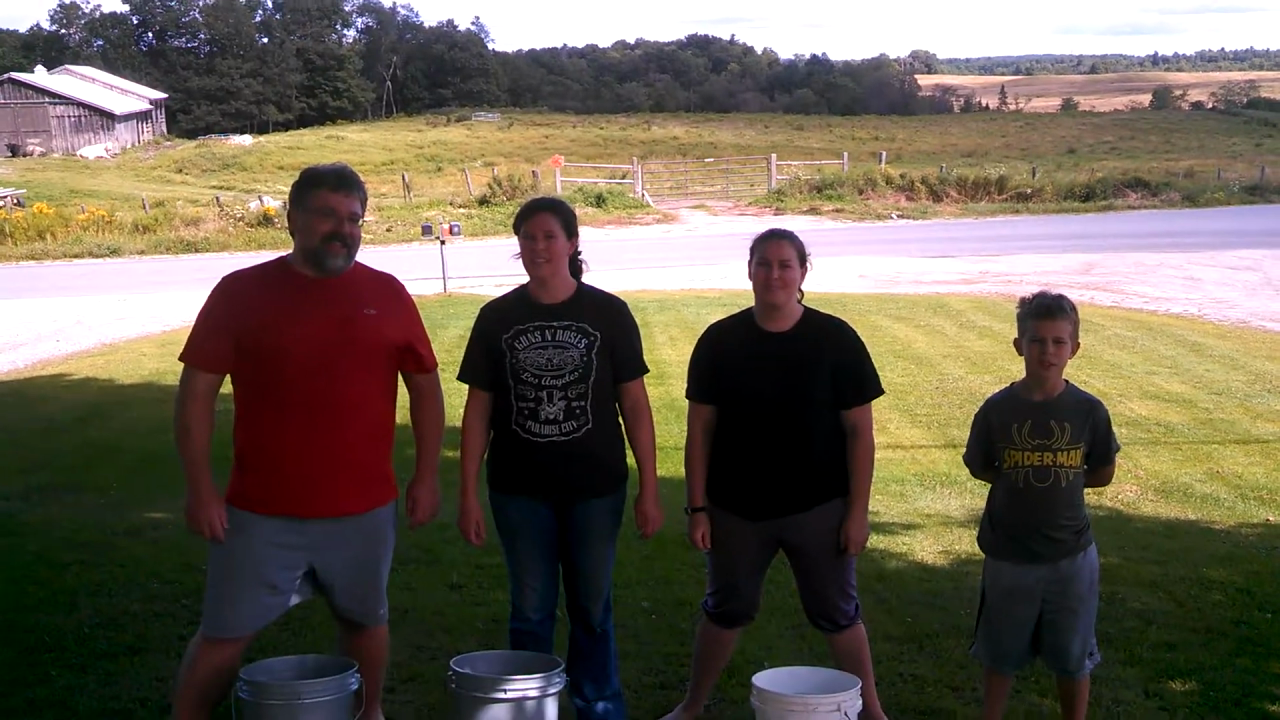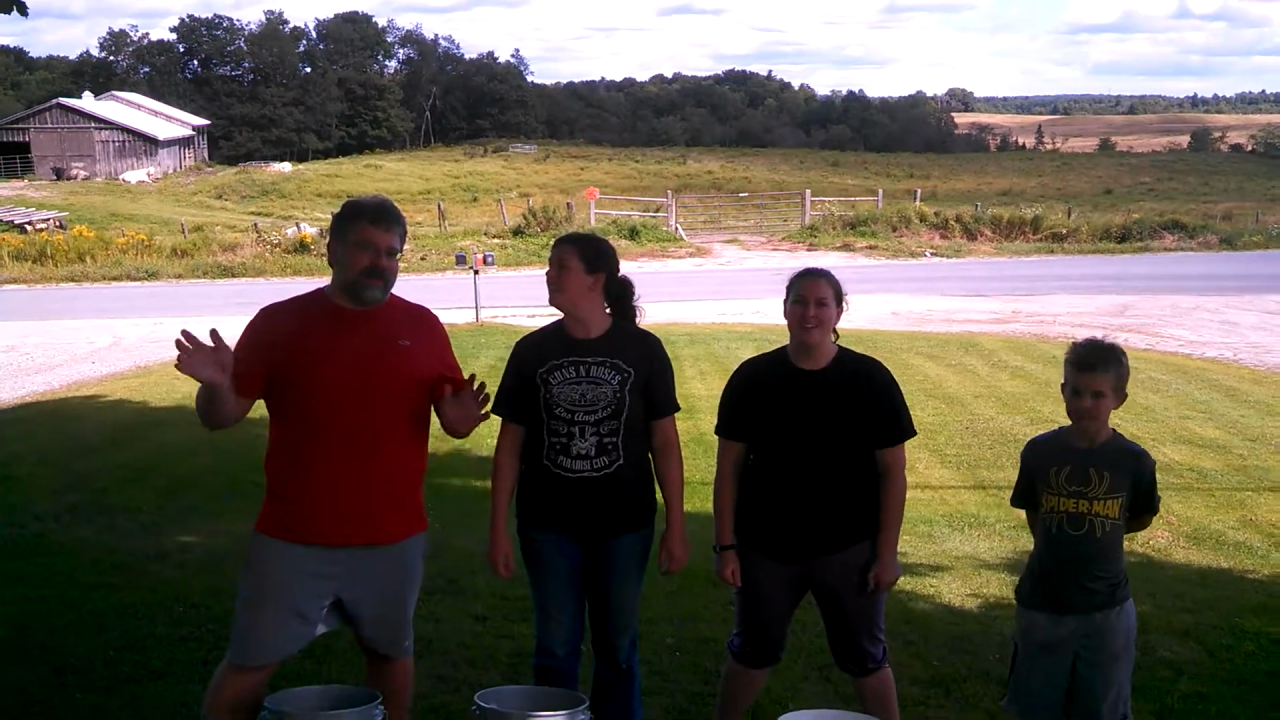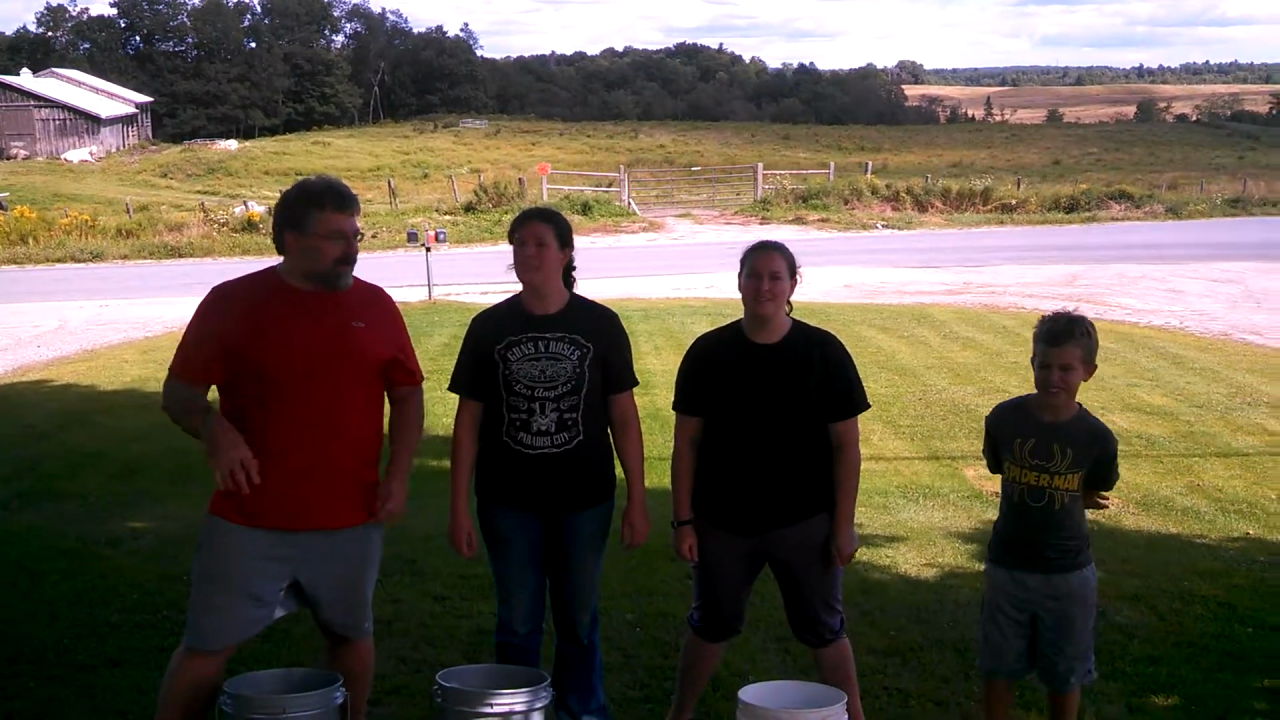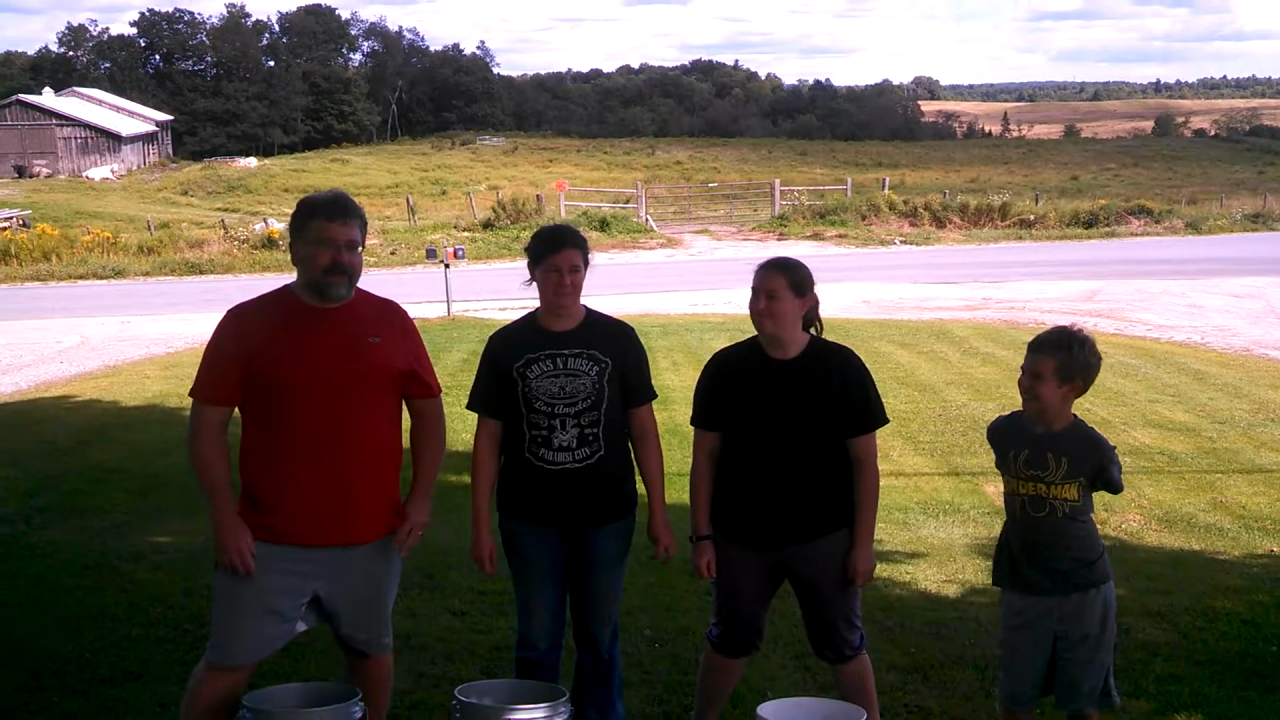
dt=1s
person 1, frame 1
left shoulder: (387, 293)
right shoulder: (240, 291)
left elbow: (424, 383)
right elbow: (197, 389)
left wrist: (426, 474)
right wrist: (200, 487)
left hip: (364, 508)
right hip: (261, 511)
left knee: (364, 619)
right knee: (223, 633)
person 1, frame 2
left shoulder: (421, 326)
right shoulder: (278, 322)
left elbow: (455, 403)
right elbow: (222, 415)
left wrist: (458, 416)
right wrist: (216, 383)
left hip: (392, 537)
right hip: (292, 538)
left knee: (390, 650)
right knee: (251, 660)
person 1, frame 3
left shoulder: (375, 305)
right shoulder: (230, 302)
left elbow: (408, 393)
right elbow: (178, 393)
left wrist: (398, 472)
right wrist: (217, 432)
left hip: (349, 519)
right hip: (249, 521)
left knee: (350, 633)
right knee: (207, 645)
person 1, frame 4
left shoulder: (390, 321)
right shoulder: (246, 323)
left elbow: (427, 408)
right elbow: (208, 424)
left wrist: (420, 496)
right wrist: (226, 518)
left hip: (369, 535)
right hip: (270, 539)
left knee: (369, 648)
right knee: (228, 662)
person 2, frame 1
left shoulder: (608, 313)
right shoulder: (497, 317)
left elbow: (634, 402)
right elbow: (479, 407)
left wrist: (648, 489)
right wrist: (468, 493)
left hip: (595, 486)
right hip: (519, 489)
left knee: (591, 608)
right knee: (530, 609)
person 2, frame 2
left shoulder: (643, 350)
right shoulder: (532, 351)
left elbow: (664, 440)
right elbow: (510, 442)
left wrist: (676, 525)
right wrist: (498, 527)
left hip: (624, 524)
right hip: (548, 524)
left knee: (616, 645)
right knee: (556, 644)
person 2, frame 3
left shoulder: (600, 324)
right shoulder: (488, 327)
left elbow: (623, 415)
right elbow: (469, 419)
left wrist: (637, 499)
right wrist: (458, 506)
left hip: (584, 499)
right hip: (508, 501)
left knee: (578, 620)
right knee: (517, 622)
person 2, frame 4
left shoulder: (618, 340)
right shoulder: (506, 345)
left elbow: (643, 428)
right elbow: (489, 437)
left wrist: (658, 512)
right wrist: (481, 524)
left hip: (605, 516)
right hip: (530, 518)
left knee: (598, 636)
right knee: (538, 639)
person 3, frame 1
left shoulder: (836, 338)
right shoulder: (719, 340)
left elbow: (859, 430)
right elbow: (701, 428)
left wrist: (857, 510)
right wrist: (697, 506)
left hip: (819, 506)
right hip: (737, 507)
left knee: (838, 614)
right knee: (724, 610)
person 3, frame 2
left shoulder: (869, 378)
right shoulder: (752, 378)
left elbow: (892, 470)
right elbow: (730, 466)
left wrist: (886, 552)
right wrist: (725, 544)
left hip: (849, 548)
right hip: (766, 548)
left knee: (865, 657)
right knee: (752, 651)
person 3, frame 3
left shoulder: (824, 352)
right shoulder: (708, 352)
left elbow: (846, 444)
right elbow: (687, 442)
left wrist: (843, 524)
right wrist: (683, 519)
left hip: (805, 520)
right hip: (723, 521)
left knee: (824, 629)
right knee: (710, 625)
person 3, frame 4
left shoulder: (842, 367)
right shoulder: (726, 368)
left elbow: (864, 461)
right elbow: (705, 457)
left wrist: (863, 542)
right wrist: (702, 535)
left hip: (824, 537)
right hip: (742, 538)
left knee: (843, 645)
right knee: (730, 641)
person 4, frame 1
left shoulder: (1089, 410)
right shoulder: (997, 409)
left elbow: (1103, 474)
right elbow: (979, 468)
left wrist: (1060, 483)
right wrist: (1019, 483)
left hip: (1071, 554)
right hip: (1008, 554)
left knee: (1074, 658)
right knee: (1000, 654)
person 4, frame 2
left shoulder: (1134, 461)
right shoulder: (1039, 451)
left elbow: (1141, 520)
left wrist: (1095, 535)
right wrist: (1054, 549)
left hip: (1107, 608)
right hip: (1043, 603)
person 4, frame 3
left shoulder: (1096, 437)
right shoulder: (1003, 418)
left elbow: (1096, 492)
left wrist: (1062, 516)
right wrist: (1040, 509)
left hip: (1067, 570)
right hip: (1007, 563)
left knee: (1064, 669)
right knee: (999, 662)
person 4, frame 4
left shoulder: (1092, 447)
right shoulder: (1002, 432)
left elbow: (1113, 484)
left hip: (1084, 587)
right hip: (1022, 586)
right knee: (1017, 686)
